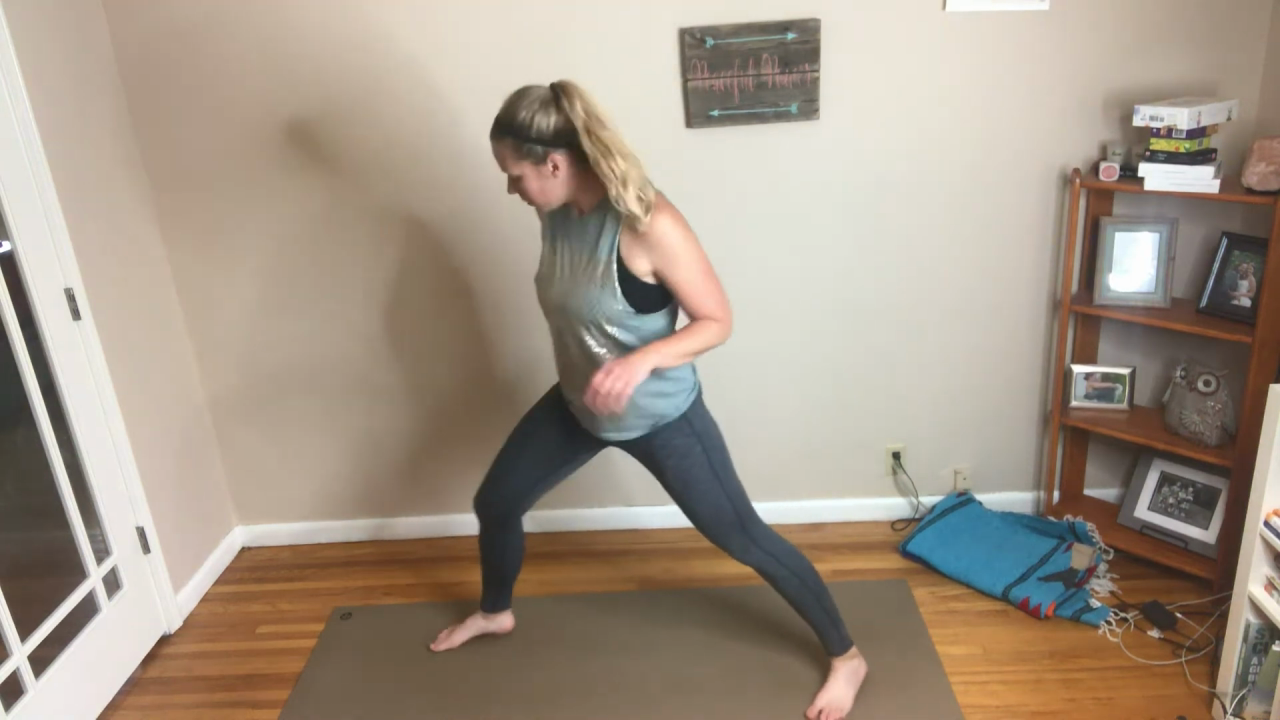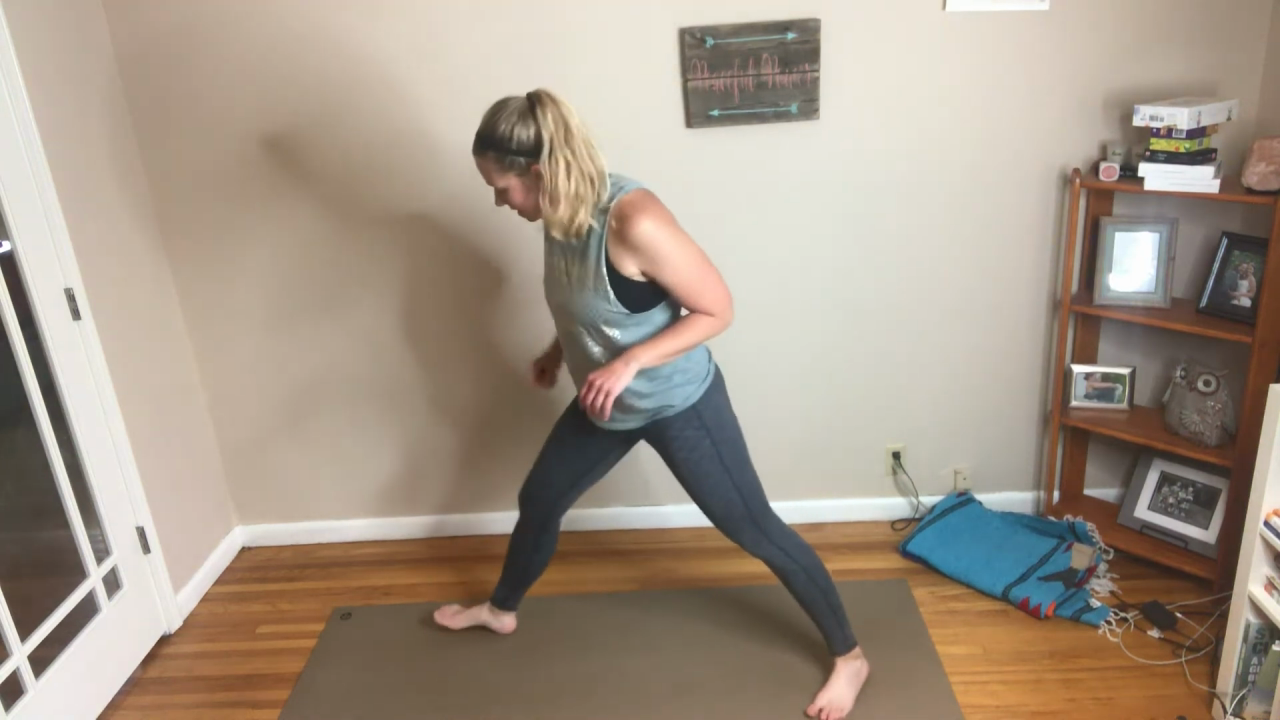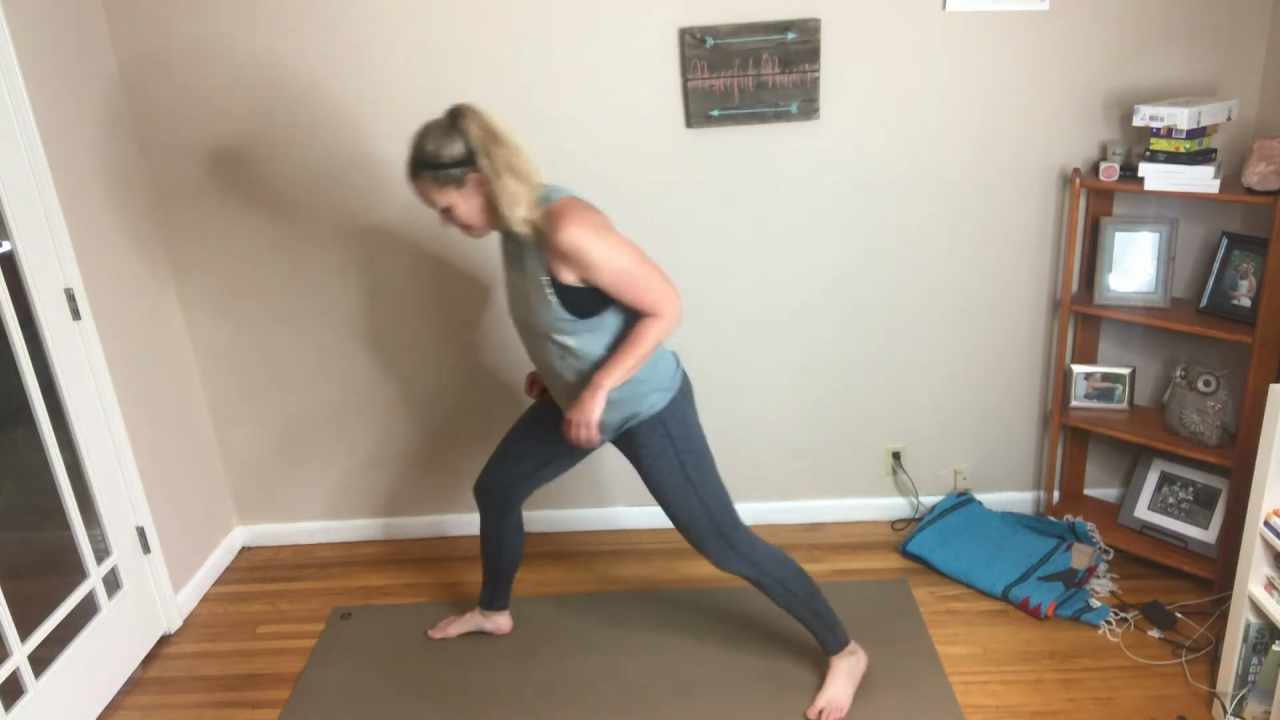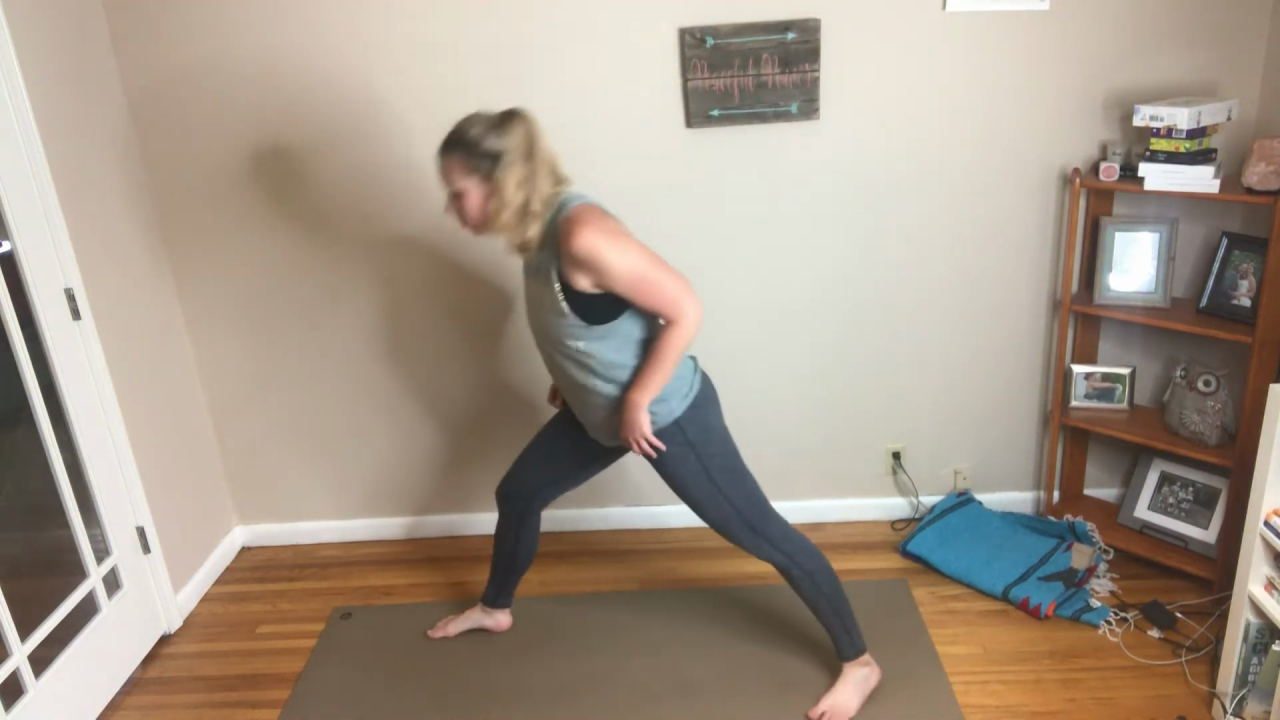
dt=0.5s
person 1, frame 1
left shoulder: (649, 222)
right shoulder: (558, 210)
left elbow: (716, 323)
left wrist: (640, 362)
left hip: (661, 413)
right hip: (576, 405)
left knee: (744, 538)
right knee: (495, 502)
left ankle: (845, 657)
right ankle: (495, 612)
person 1, frame 2
left shoulder: (634, 219)
right shoulder: (560, 214)
left elbow: (716, 310)
left wrist: (629, 362)
right wrist: (560, 350)
left hip: (679, 404)
right hip: (605, 403)
left knee: (755, 530)
right knee: (538, 500)
left ankle: (848, 657)
right ankle: (501, 610)
person 1, frame 3
left shoulder: (564, 228)
right shoulder: (513, 224)
left elbow: (663, 307)
left wrist: (597, 391)
right wrist: (552, 371)
left hip: (645, 407)
right hip: (576, 399)
left knee: (723, 544)
right knee: (493, 489)
left ankle: (844, 653)
right ankle: (493, 610)
person 1, frame 4
left shoulder: (580, 233)
right shoulder: (533, 228)
left elbow: (684, 310)
left wrist: (638, 402)
right wrist: (570, 380)
left hip: (666, 414)
right hip: (598, 412)
left knee: (761, 534)
right knee: (516, 493)
left ankle: (859, 663)
right ankle: (494, 608)
